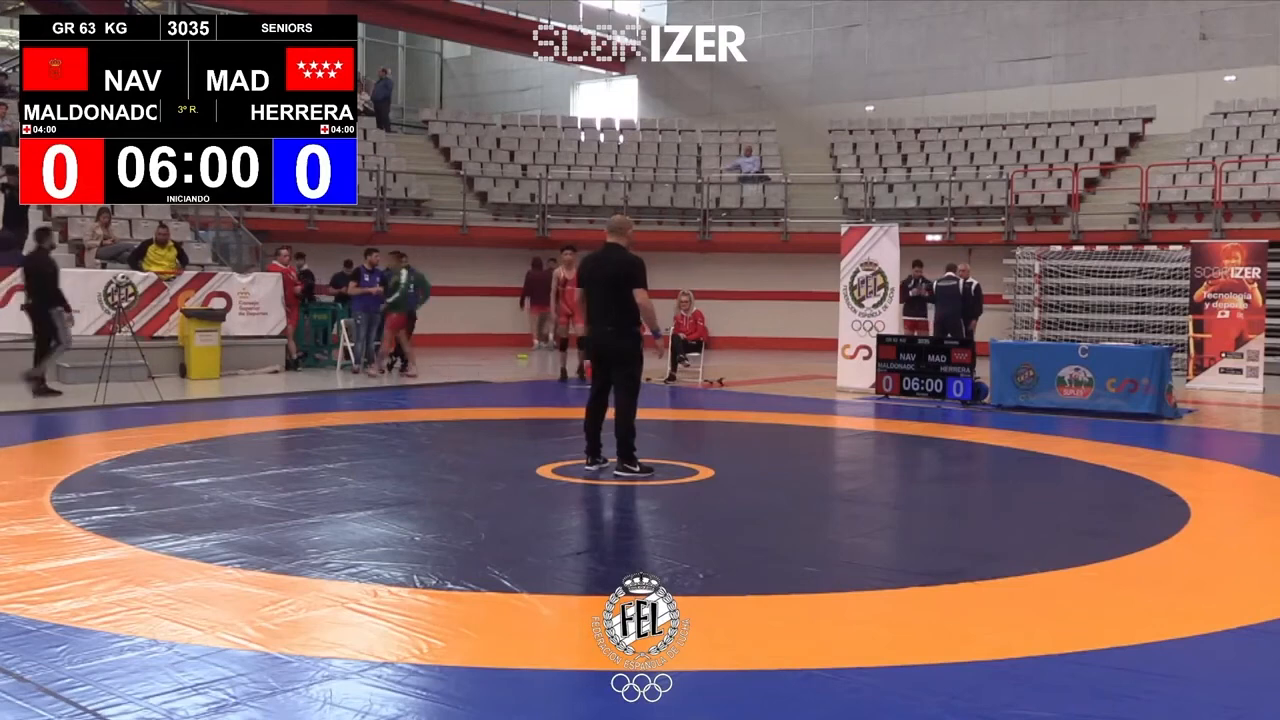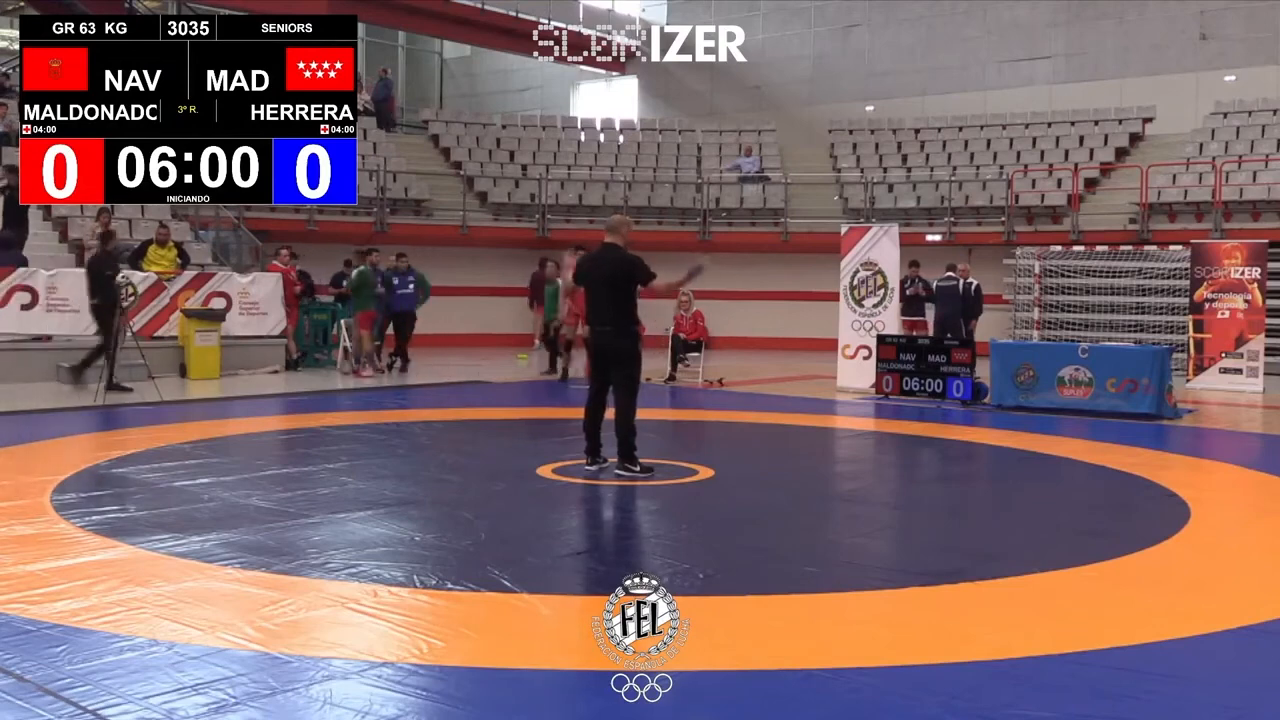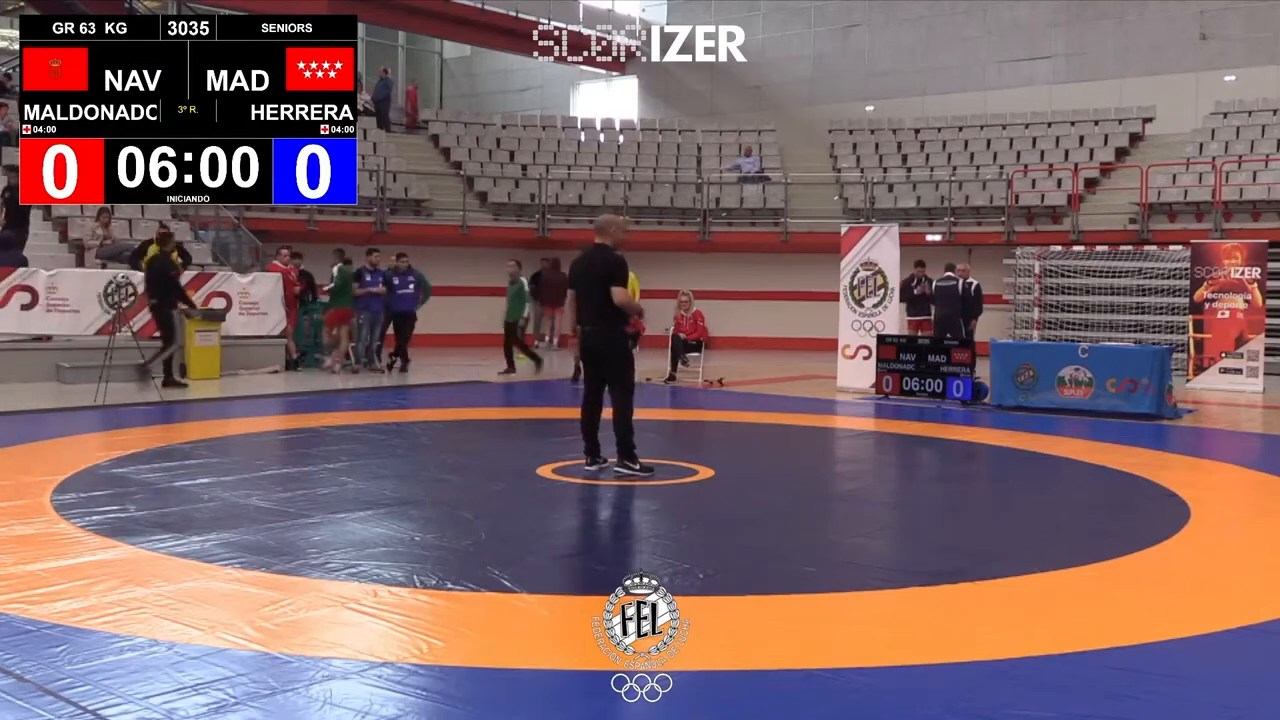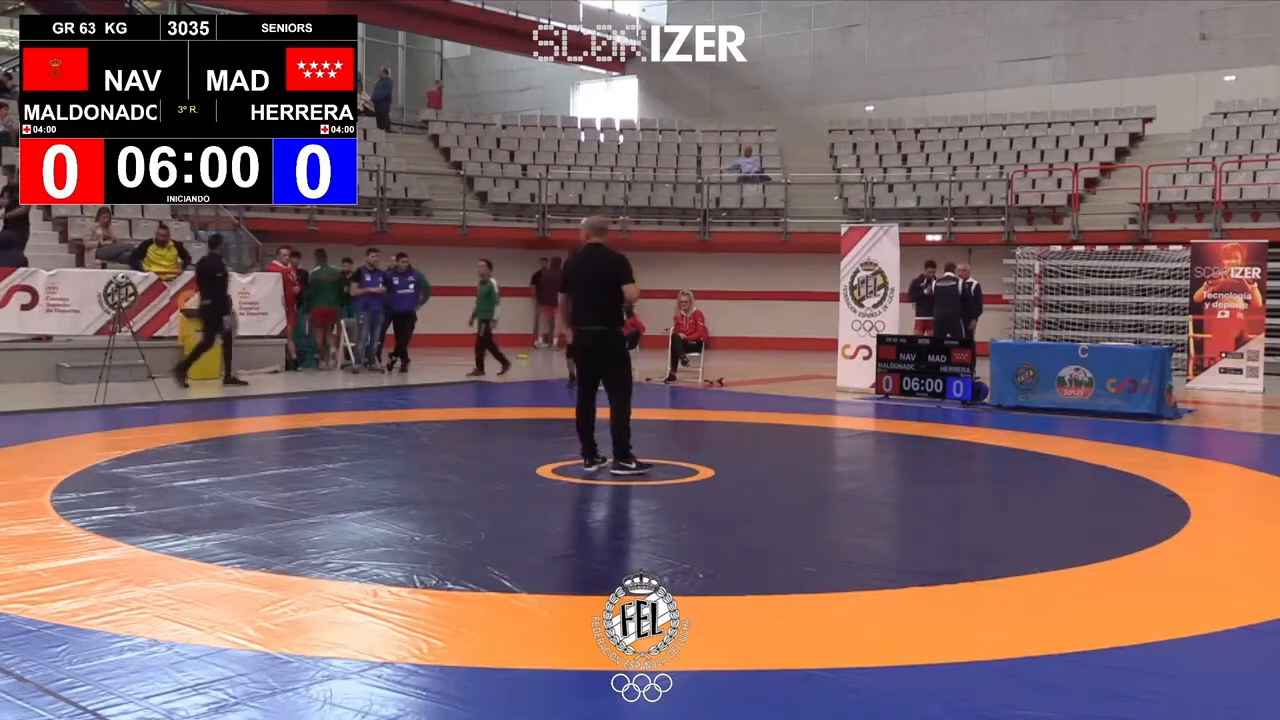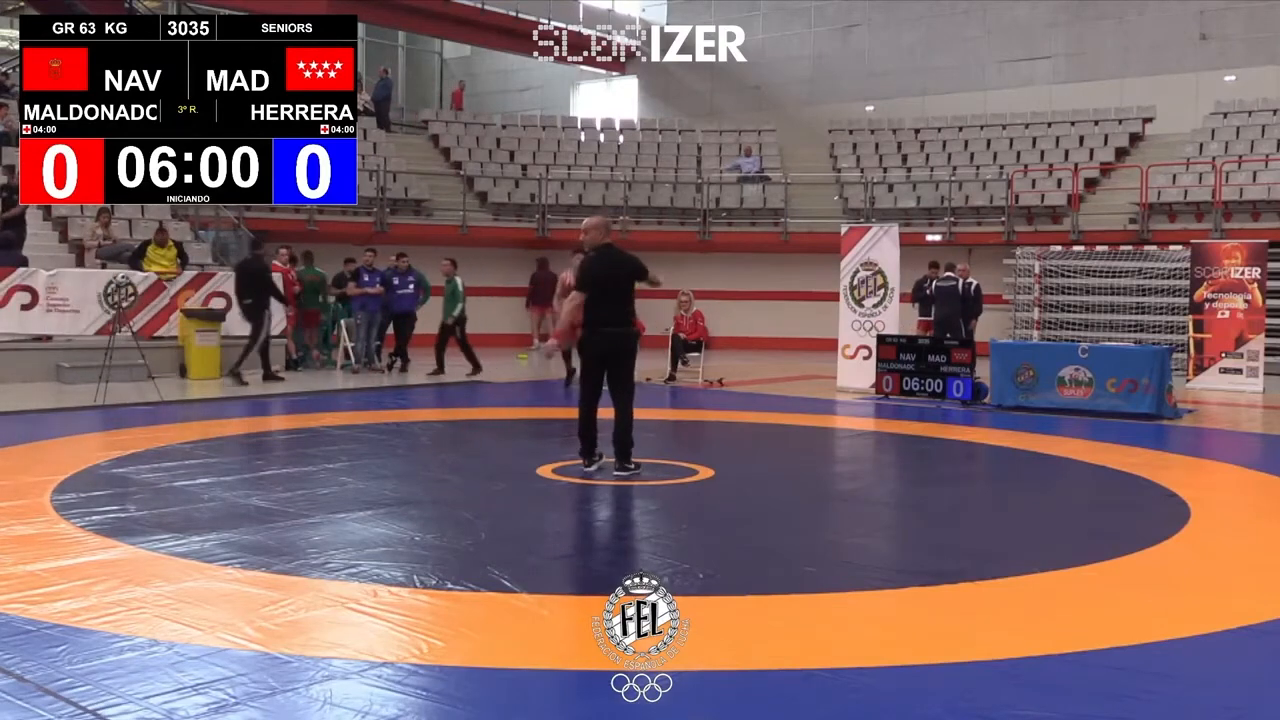
dt=0.5s
person 1, frame 1
left shoulder: (588, 262)
right shoulder: (632, 262)
left elbow: (579, 299)
right elbow: (641, 301)
right wrist: (657, 333)
left hip: (597, 336)
right hip: (624, 337)
left knee: (597, 395)
right knee: (625, 398)
left ankle: (593, 455)
right ankle: (625, 460)
person 1, frame 2
left shoulder: (587, 261)
right shoulder: (629, 261)
left elbow: (573, 285)
right elbow: (657, 288)
right wrist: (688, 276)
left hip: (597, 336)
right hip: (622, 337)
left knee: (596, 394)
right knee: (624, 398)
left ankle: (592, 455)
right ankle: (626, 460)
person 1, frame 3
left shoulder: (578, 263)
right shoulder: (615, 261)
left elbow: (571, 301)
right elbow: (620, 299)
left wrist: (577, 329)
right wrist: (637, 309)
left hip: (587, 335)
right hip: (611, 336)
left knee: (592, 395)
right knee: (621, 396)
left ankle: (592, 455)
right ankle: (626, 457)
person 1, frame 4
left shoulder: (572, 264)
right shoulder: (617, 260)
left elbow: (563, 303)
right elbow: (632, 296)
left wrist: (569, 329)
right wrist: (619, 301)
left hip: (582, 336)
right hip: (609, 336)
left knee: (585, 396)
right knee: (619, 396)
left ankle: (589, 456)
right ankle: (622, 458)
person 1, frame 5
left shoulder: (590, 263)
right shoulder: (629, 261)
left elbow: (575, 301)
right elbow: (649, 278)
left wrist: (559, 334)
right wrist: (656, 281)
left hip: (594, 337)
right hip: (624, 337)
left knee: (588, 398)
right knee: (623, 400)
left ankle: (588, 455)
right ankle: (623, 459)
